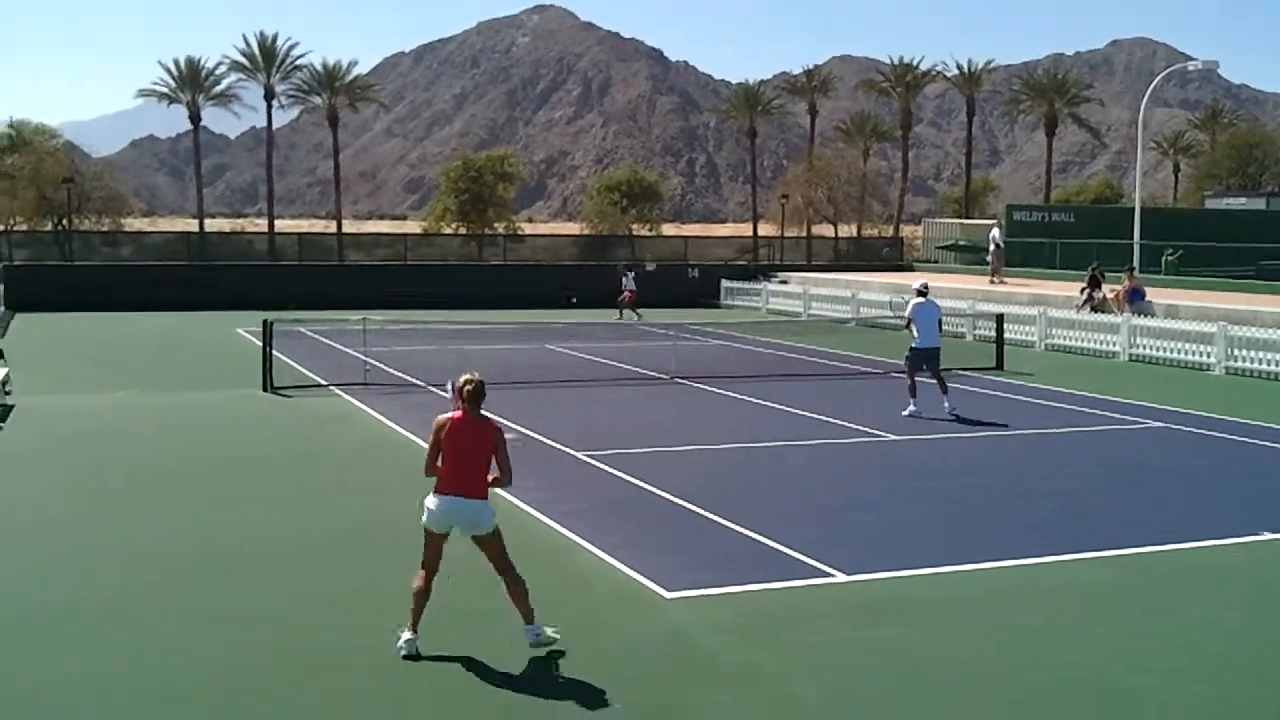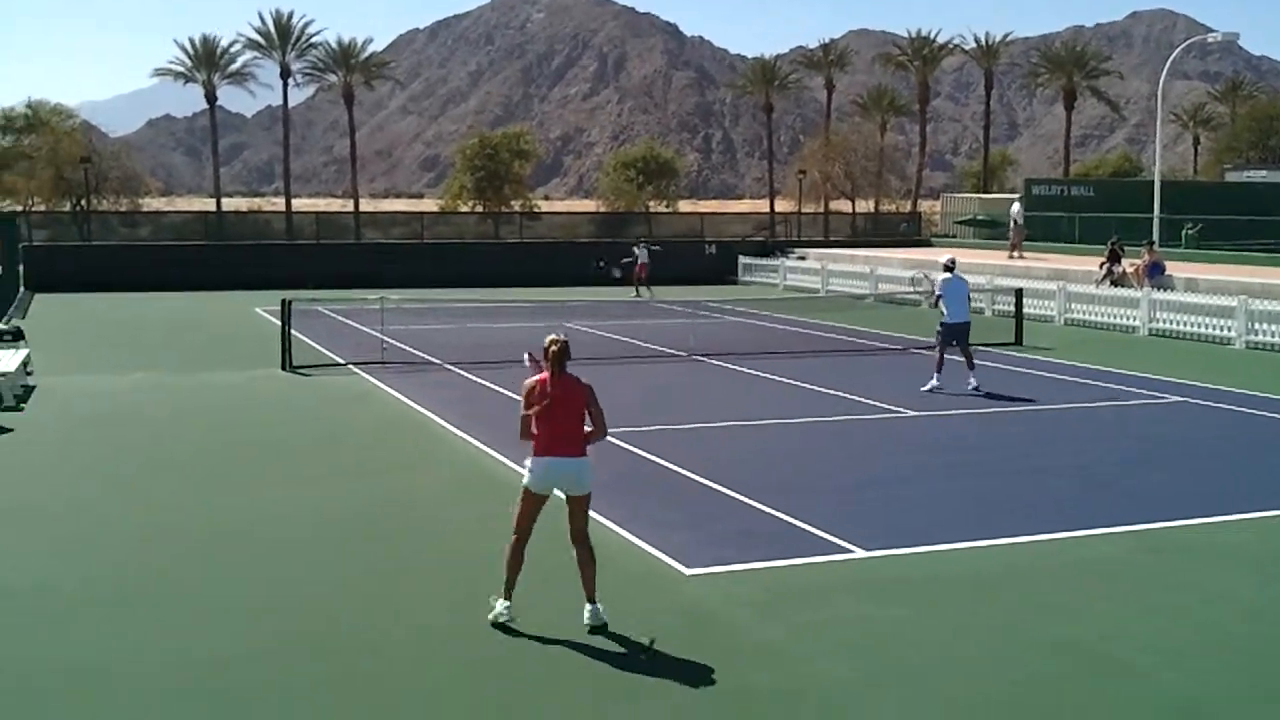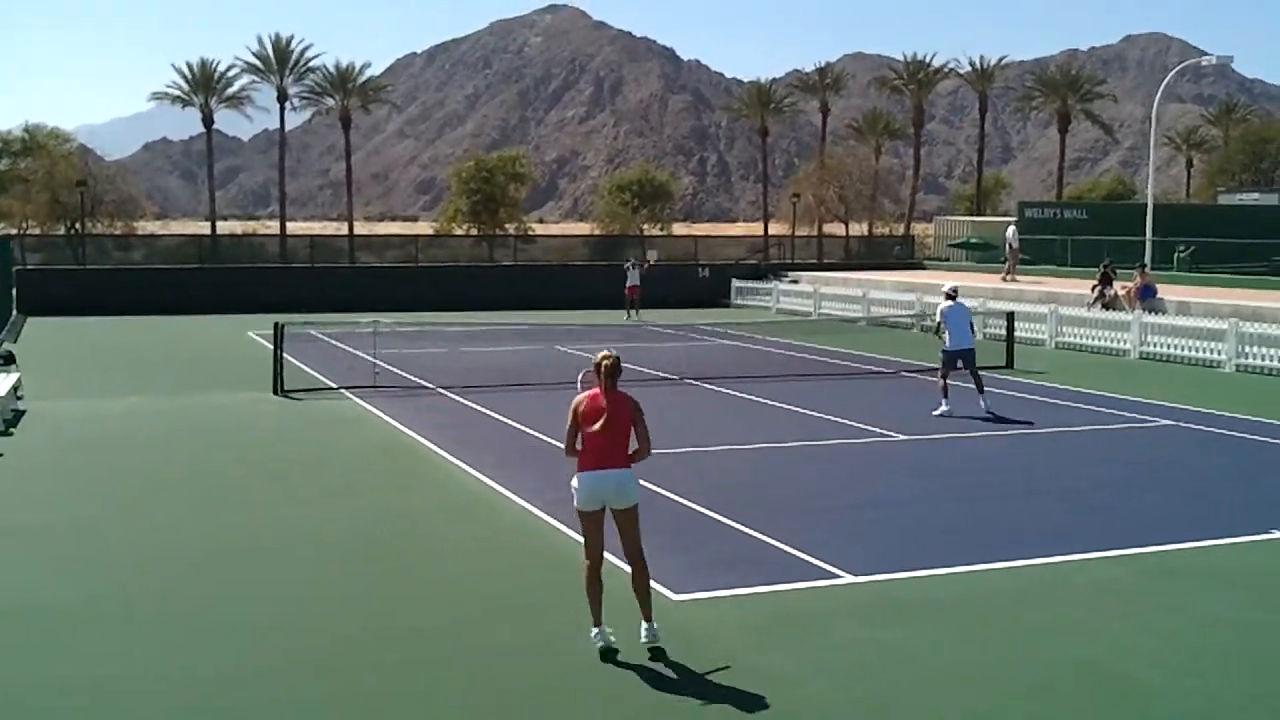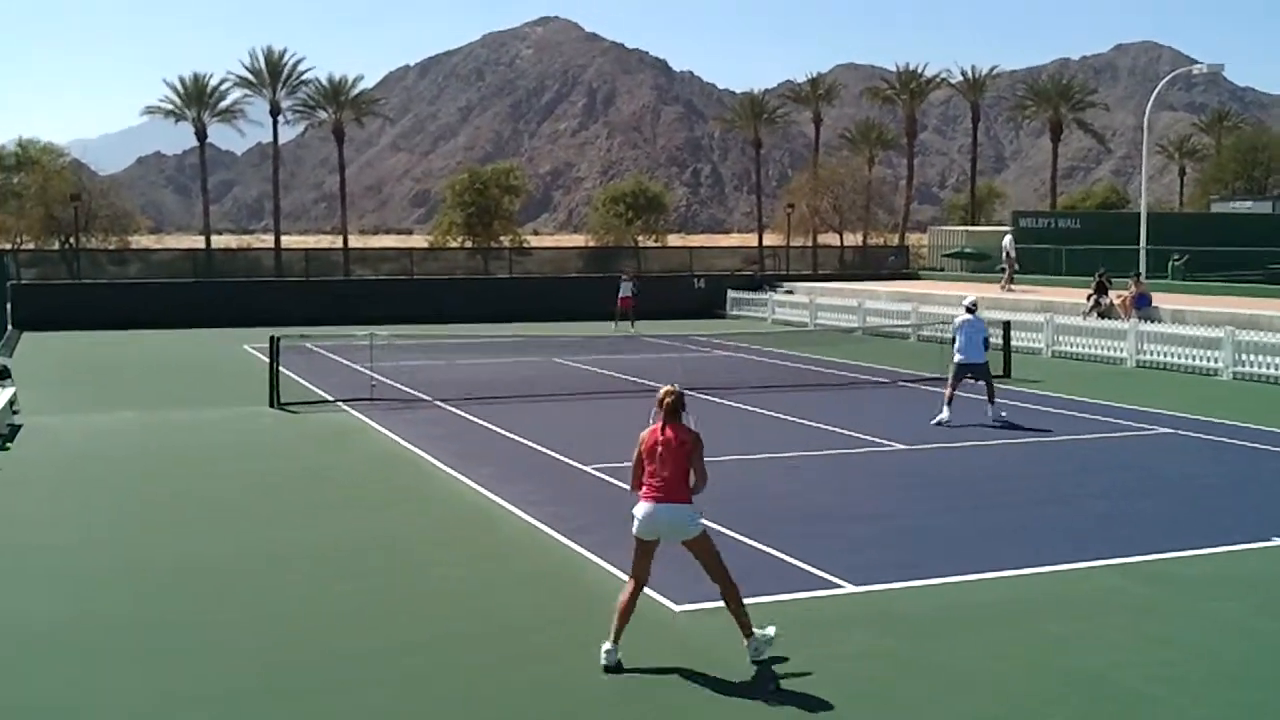
dt=0.2s
person 1, frame 1
left shoulder: (443, 423)
right shoulder: (494, 430)
left elbow: (430, 470)
right elbow: (506, 478)
left hip: (442, 504)
right hip: (477, 508)
left knee: (428, 570)
right knee: (506, 570)
left ankle: (410, 635)
right ankle: (531, 628)
person 1, frame 2
left shoulder: (532, 386)
right shoulder: (582, 388)
left elbow: (524, 432)
right elbow: (601, 431)
left hip: (541, 465)
right hip: (575, 466)
left knee: (520, 535)
right knee: (580, 540)
left ankle: (505, 601)
right ankle: (592, 607)
person 1, frame 3
left shoulder: (581, 402)
right shoulder: (630, 404)
left elbow: (575, 449)
right elbow: (645, 449)
left hip: (586, 481)
right hip: (620, 480)
left knee: (594, 560)
right knee: (634, 555)
left ankle: (598, 630)
right ankle: (647, 625)
person 1, frame 4
left shoulder: (645, 436)
right shoulder: (691, 437)
left elbow: (634, 485)
right elbow: (700, 480)
right wrist: (686, 492)
left hip: (647, 510)
right hip: (682, 514)
left knee: (636, 584)
right knee: (723, 578)
left ankle: (611, 647)
right ankle: (751, 639)
